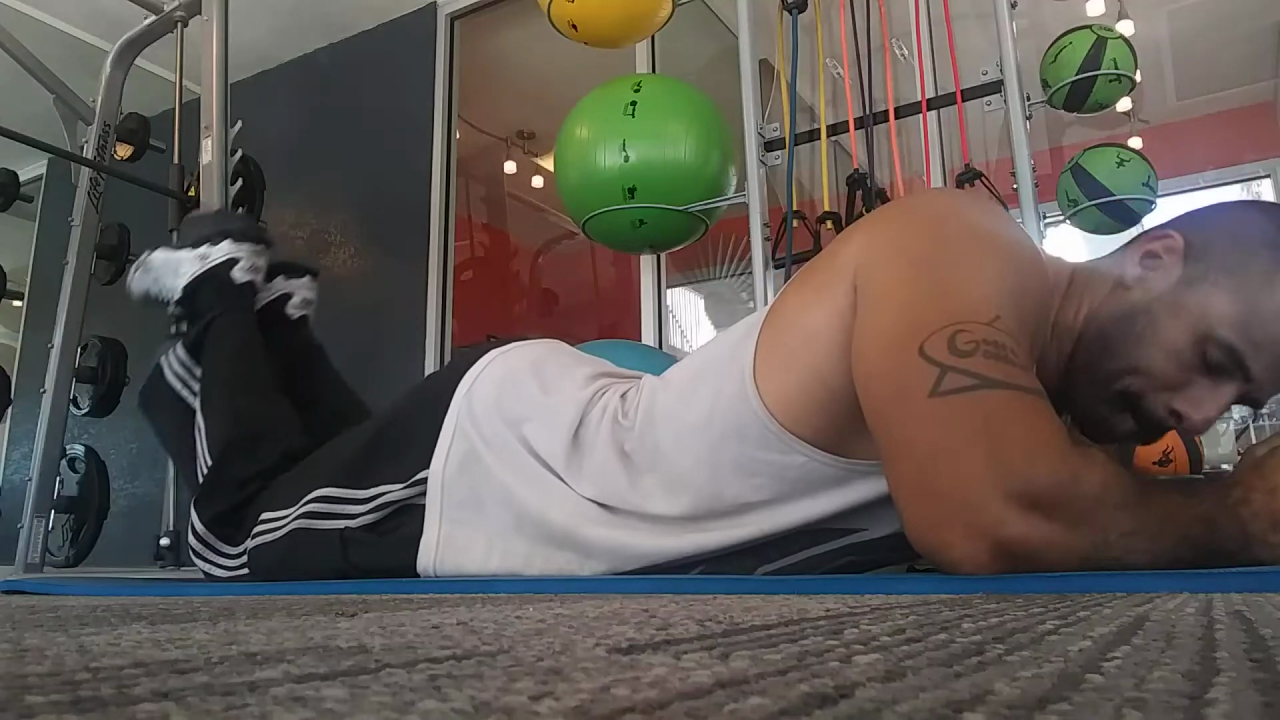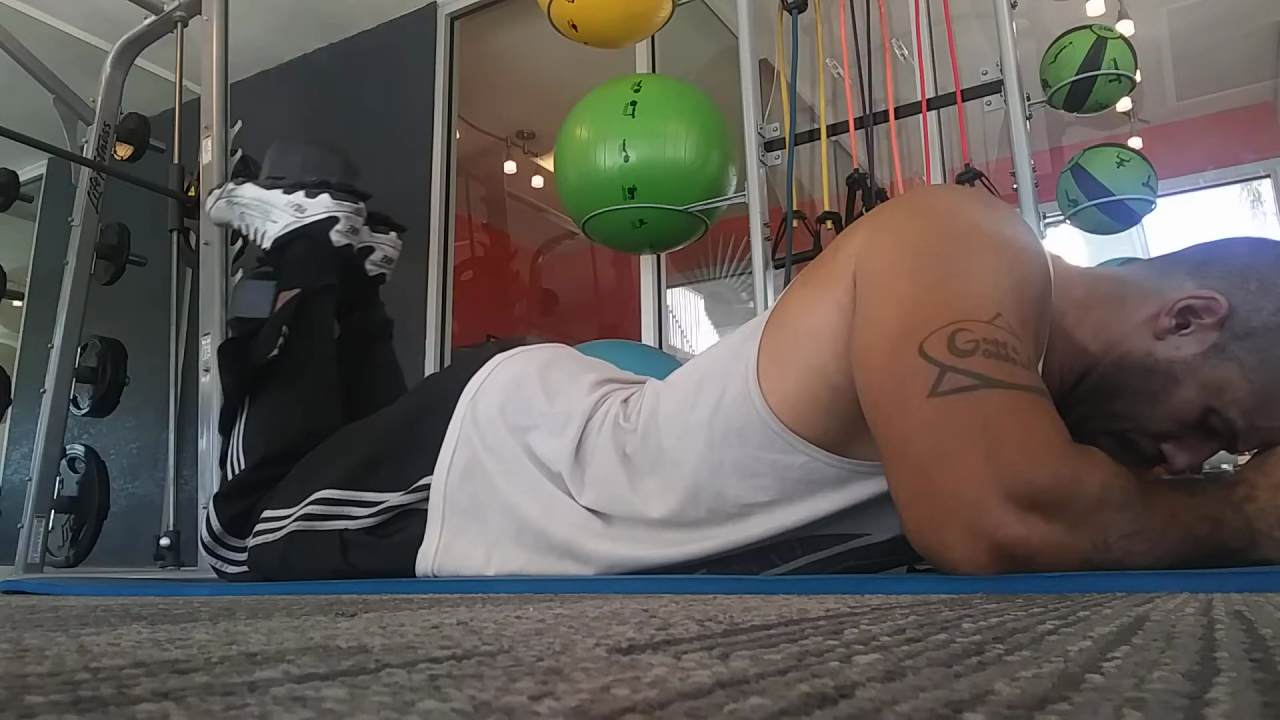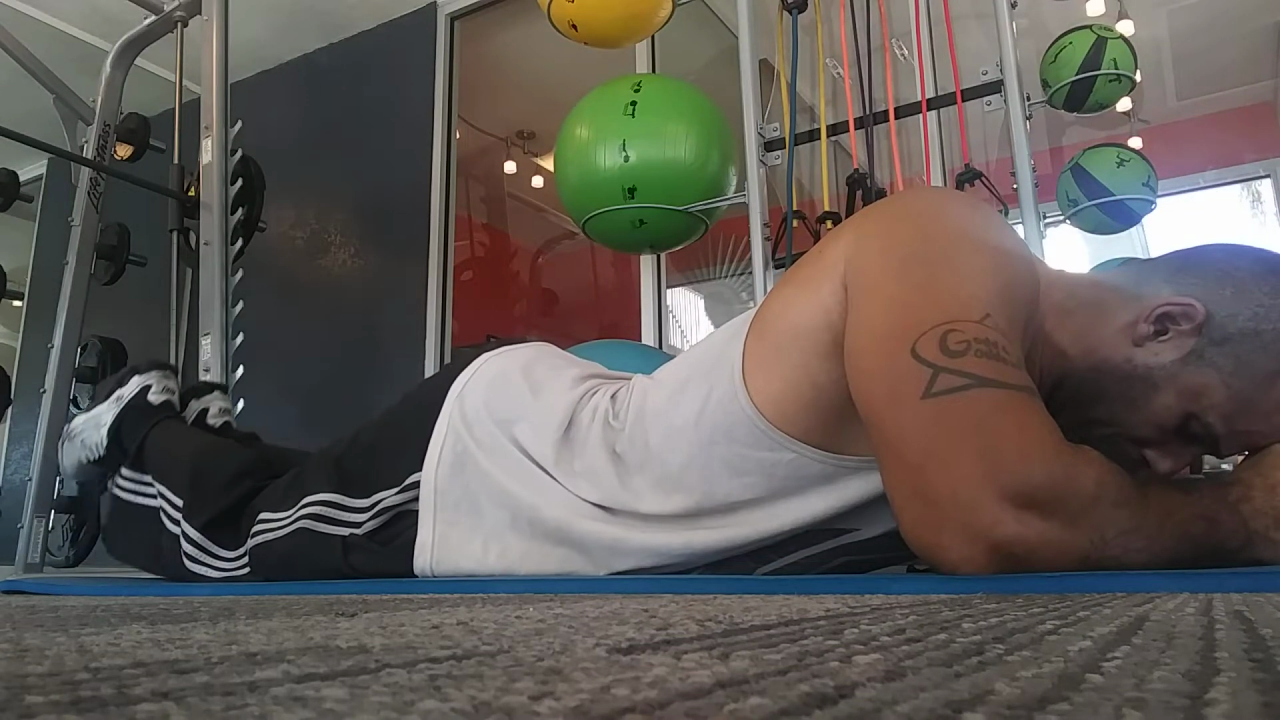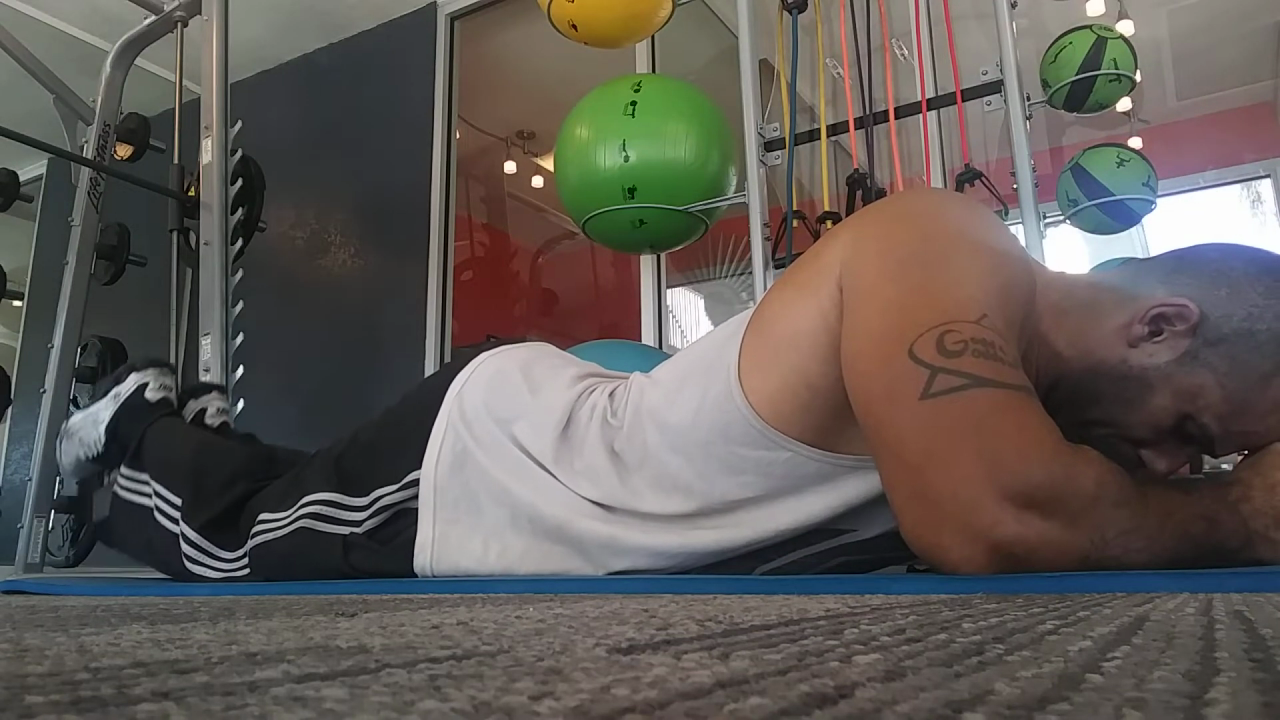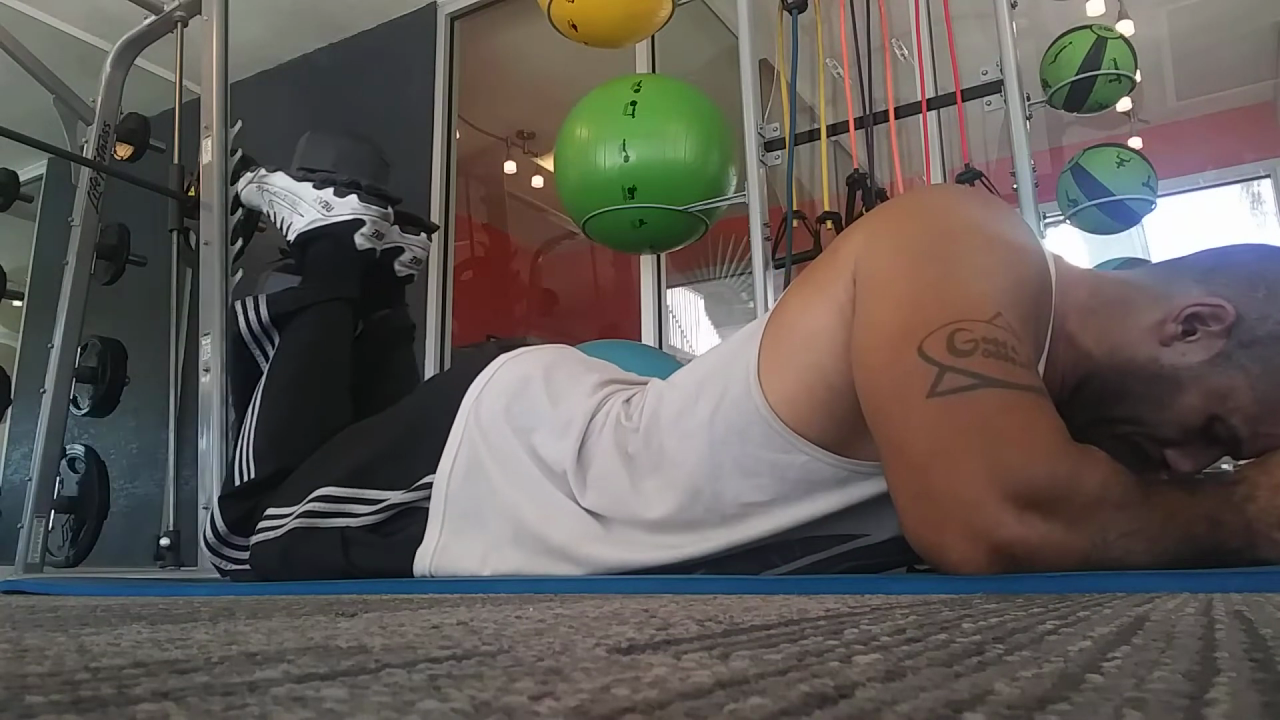
dt=1s
person 1, frame 1
left shoulder: (1028, 386)
right shoulder: (963, 248)
right elbow: (994, 520)
left hip: (555, 429)
right hip: (474, 454)
right knee: (237, 533)
left ankle: (269, 313)
right ankle: (230, 288)
person 1, frame 2
left shoulder: (1035, 379)
right shoulder: (961, 249)
right elbow: (995, 522)
left hip: (561, 432)
right hip: (474, 465)
right knee: (247, 538)
left ankle: (339, 278)
right ankle: (315, 258)
person 1, frame 3
left shoulder: (1010, 369)
right shoulder: (945, 249)
right elbow: (993, 520)
left hip: (544, 435)
right hip: (463, 463)
right knee: (231, 552)
left ankle: (188, 425)
right ankle: (151, 428)
person 1, frame 4
left shoulder: (1009, 369)
right shoulder: (944, 250)
right elbow: (994, 519)
left hip: (546, 431)
right hip: (464, 462)
right knee: (231, 542)
left ankle: (188, 424)
right ankle: (147, 423)
person 1, frame 5
left shoulder: (1049, 374)
right shoulder: (963, 247)
right elbow: (998, 519)
left hip: (575, 429)
right hip: (488, 453)
right knee: (255, 533)
left ankle: (369, 276)
right ankle: (341, 260)
